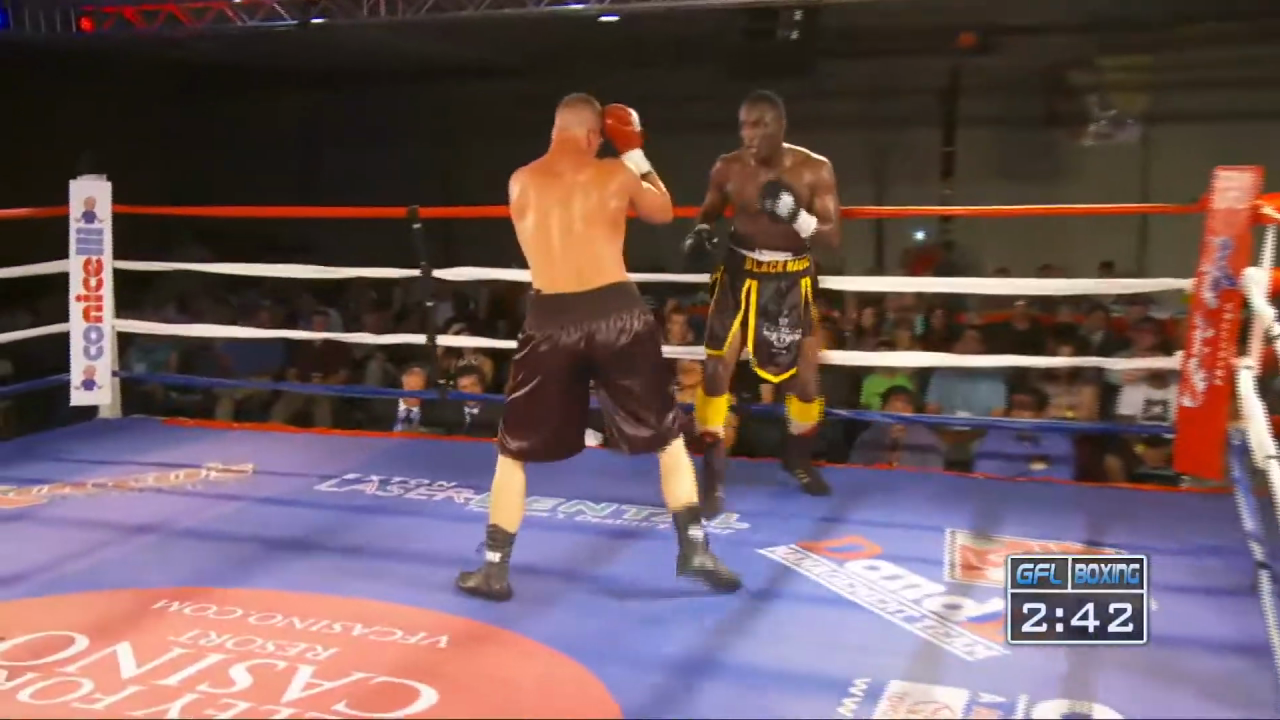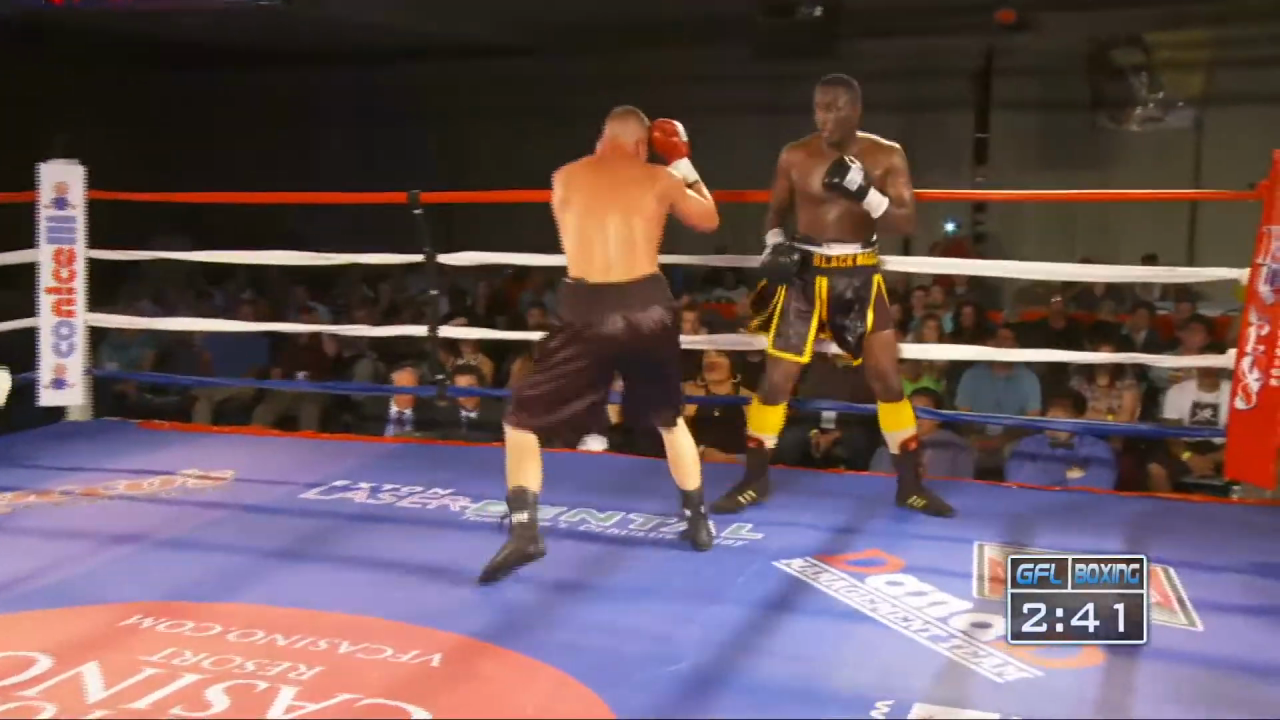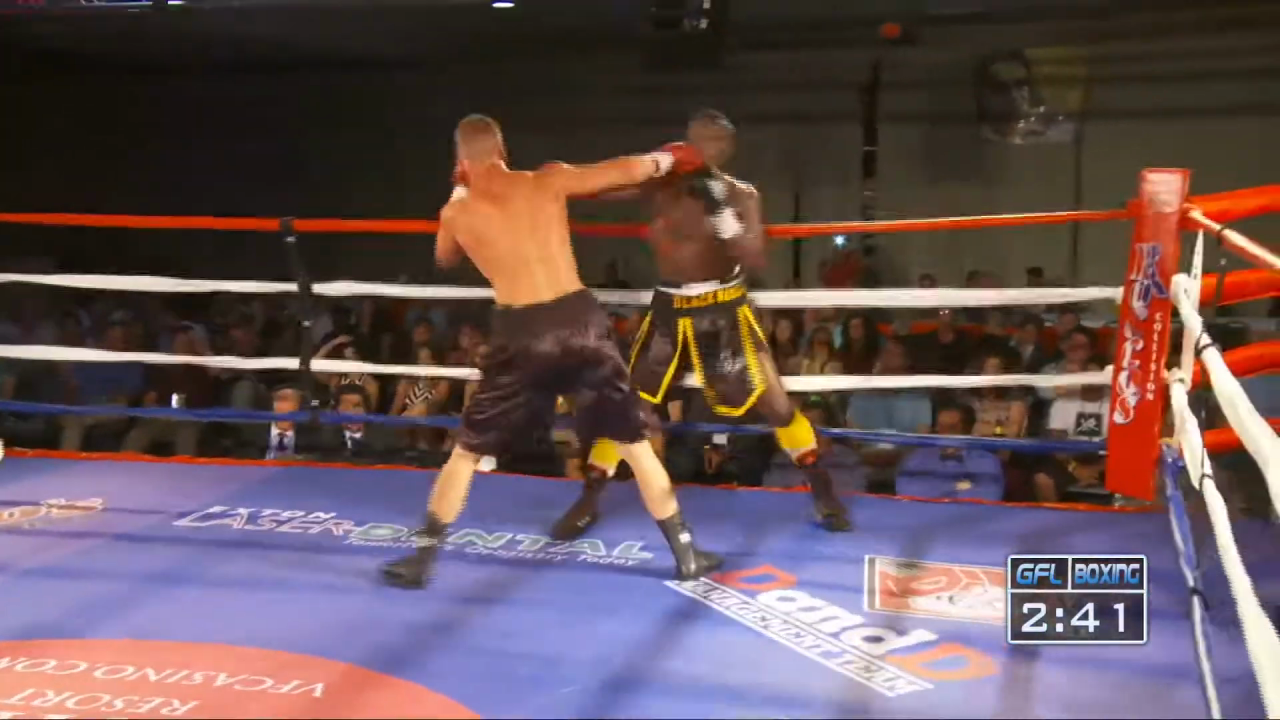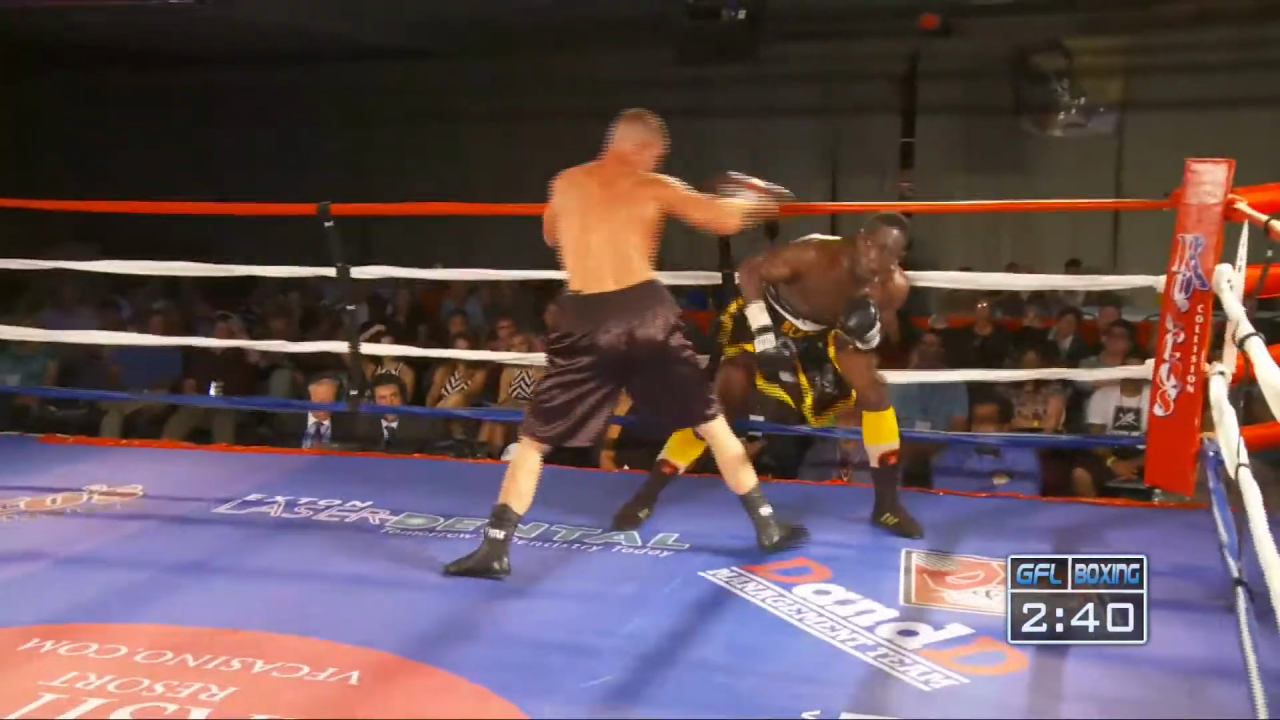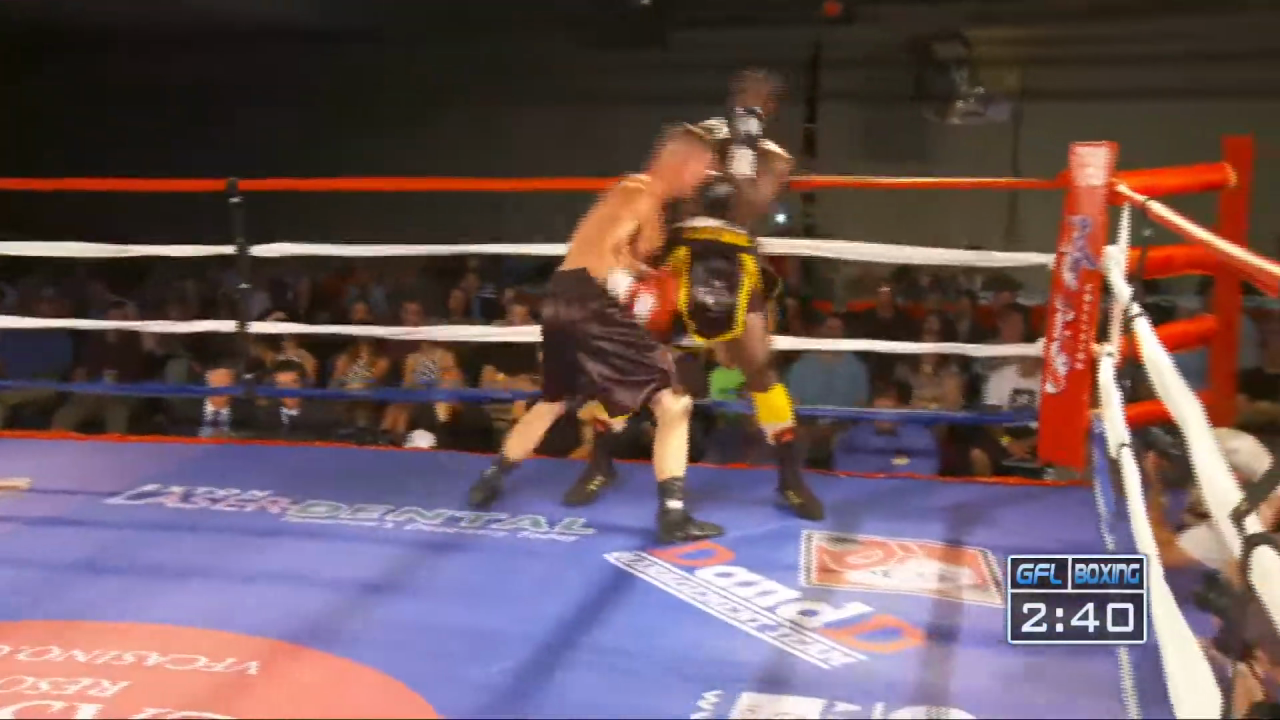
dt=0.5s
person 1, frame 1
left shoulder: (520, 182)
right shoulder: (616, 174)
right elbow: (662, 213)
right wrist: (635, 151)
left hip: (550, 321)
right hip: (617, 314)
left knee: (516, 449)
right knee: (666, 436)
left ankle: (494, 569)
right ankle: (695, 549)
person 1, frame 2
left shoulder: (565, 178)
right shoulder: (660, 178)
right elbow: (708, 221)
right wrist: (681, 162)
left hip: (586, 311)
right hip: (649, 307)
left knee: (522, 420)
right knee: (670, 419)
left ankle: (523, 532)
right ankle: (698, 522)
person 1, frame 3
left shoulder: (457, 211)
right shoulder: (547, 181)
left elbow: (445, 258)
right elbow: (624, 172)
right wrist: (668, 158)
left hip: (521, 337)
right hip: (581, 324)
left knee: (469, 449)
right knee: (636, 442)
left ankle: (423, 554)
right ankle: (685, 551)
person 1, frame 4
left shoulder: (565, 183)
right shoulder: (654, 187)
left elbow: (552, 237)
right elbow: (728, 220)
right wrist: (754, 197)
left hip: (587, 323)
right hip: (647, 313)
left knee: (535, 438)
right knee: (712, 421)
left ankle: (495, 549)
right ankle: (767, 525)
person 1, frame 5
left shoulder: (641, 193)
right shoulder: (641, 197)
right elbow: (600, 253)
left wrist: (642, 270)
right wrist: (632, 294)
left hip: (566, 302)
right hip: (592, 303)
left knee: (554, 401)
right knee: (671, 402)
left ankle: (489, 482)
right ankle: (672, 515)
person 2, frame 1
left shoulder: (815, 169)
right shoulder: (726, 167)
left elbow: (831, 231)
right elbow: (706, 217)
left wrist: (795, 215)
right wrist: (698, 236)
left hip: (792, 281)
right hip: (741, 278)
left knee: (804, 386)
right knee: (716, 375)
left ankle: (798, 457)
right ankle: (711, 477)
person 2, frame 2
left shoulder: (886, 155)
right shoulder: (793, 156)
left elbow: (906, 222)
right elbow: (776, 213)
left wrist: (865, 192)
right wrist: (774, 247)
left hip: (860, 277)
right hip: (804, 273)
left knee: (887, 382)
right knee: (776, 381)
left ankle: (910, 484)
right ankle: (754, 479)
person 2, frame 3
left shoulder: (740, 195)
right shoulder: (662, 180)
left elbow: (756, 262)
left wrist: (722, 211)
left hip: (725, 313)
right hip: (670, 313)
left knee: (778, 407)
left ankle: (823, 494)
right ankle: (587, 502)
person 2, frame 4
left shoulder: (894, 286)
right shoulder: (813, 254)
left elbow: (876, 340)
right elbow: (751, 271)
left wrist: (869, 328)
right wrist: (764, 333)
left hip: (822, 336)
right hip: (776, 329)
left knee: (874, 391)
left ankle: (888, 504)
right ankle: (647, 495)
person 2, frame 5
left shoulder: (775, 159)
right shoulder: (705, 138)
left elbow: (747, 210)
left wrist: (741, 154)
left hip: (730, 265)
right hip: (680, 258)
left knee: (759, 369)
left ankle: (791, 481)
right ankle: (601, 464)
